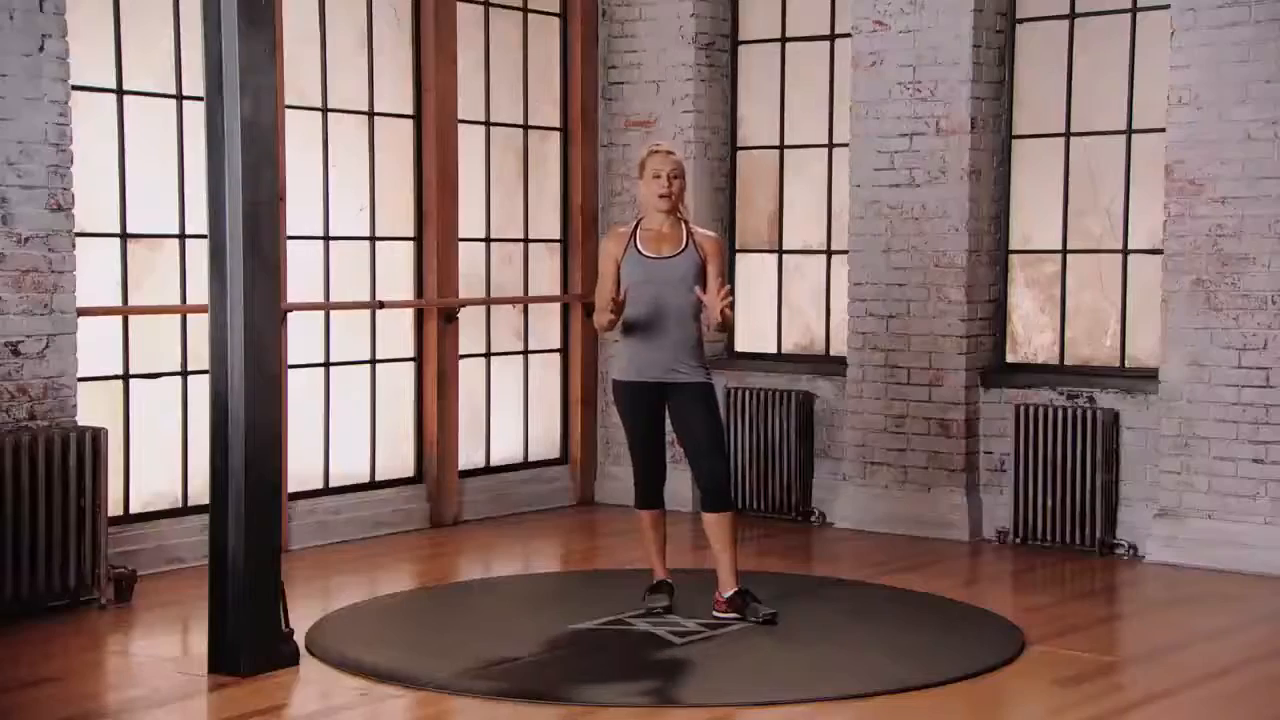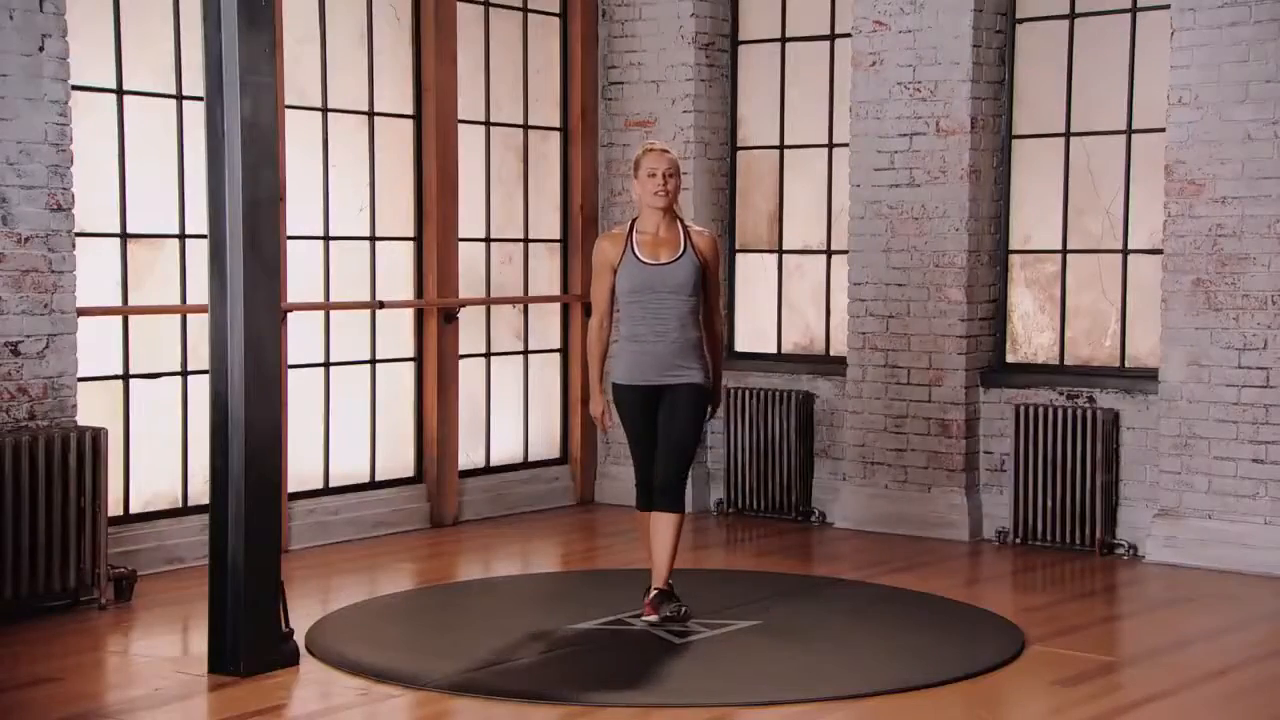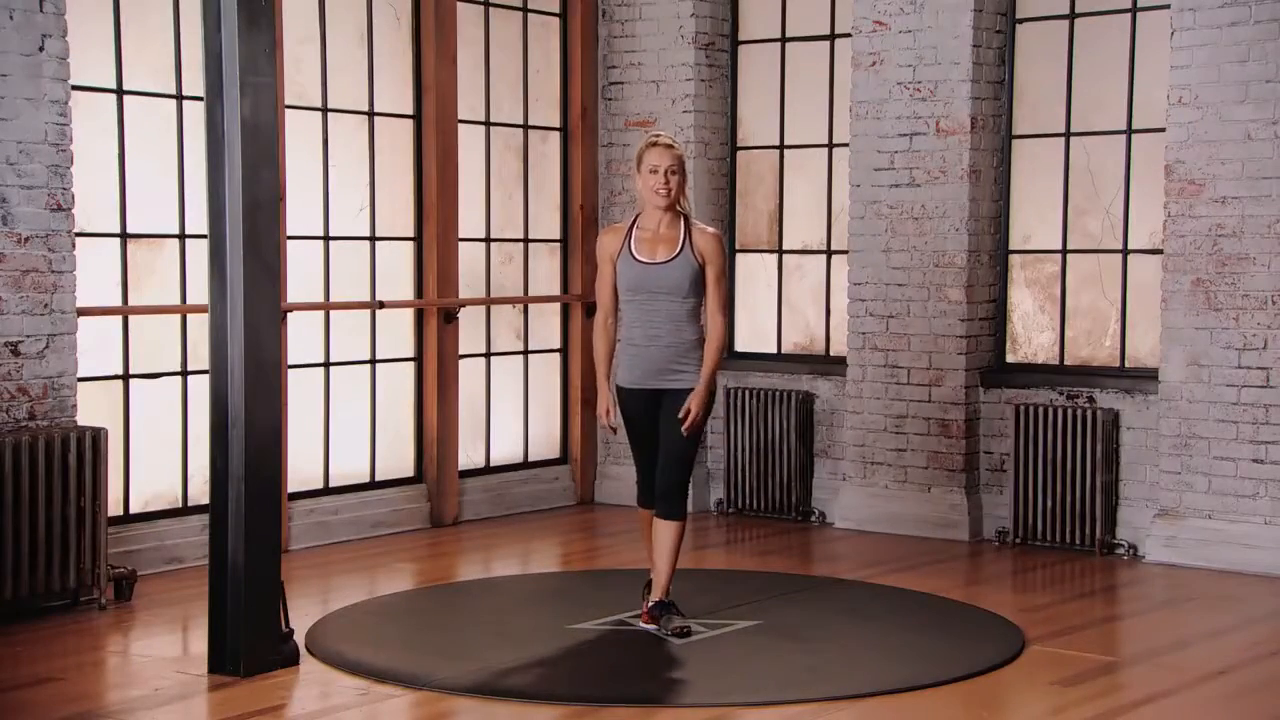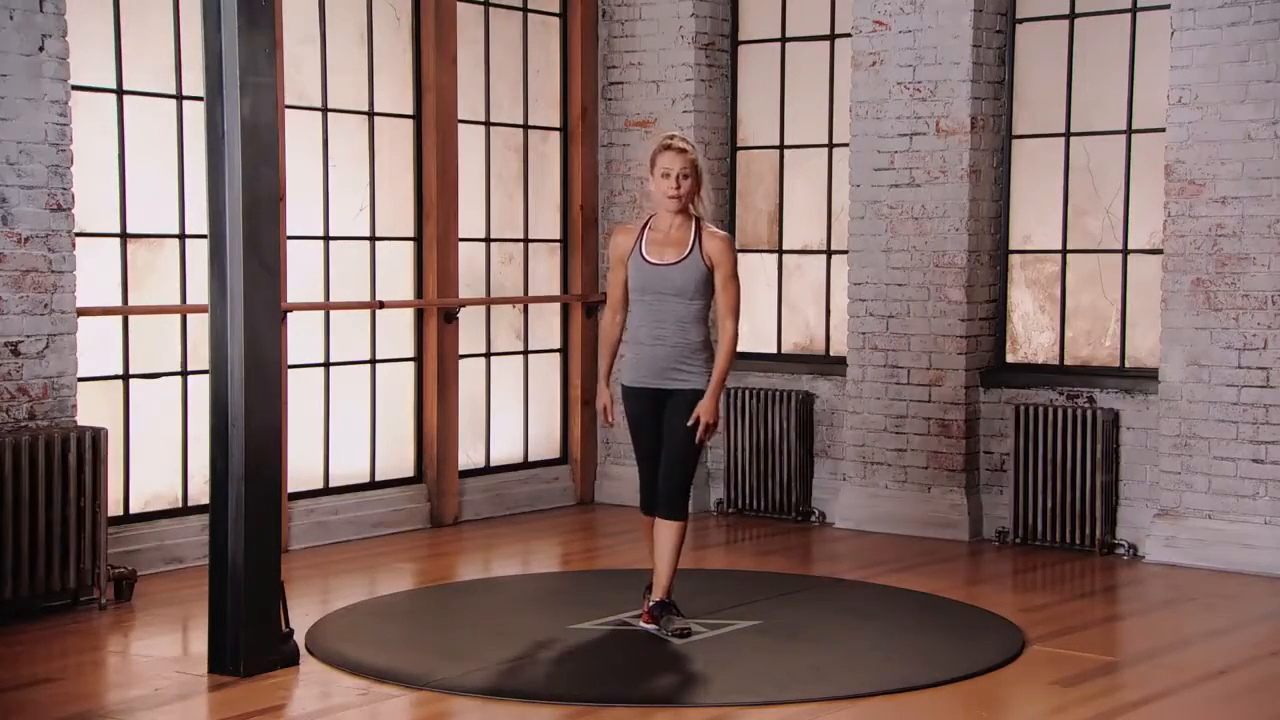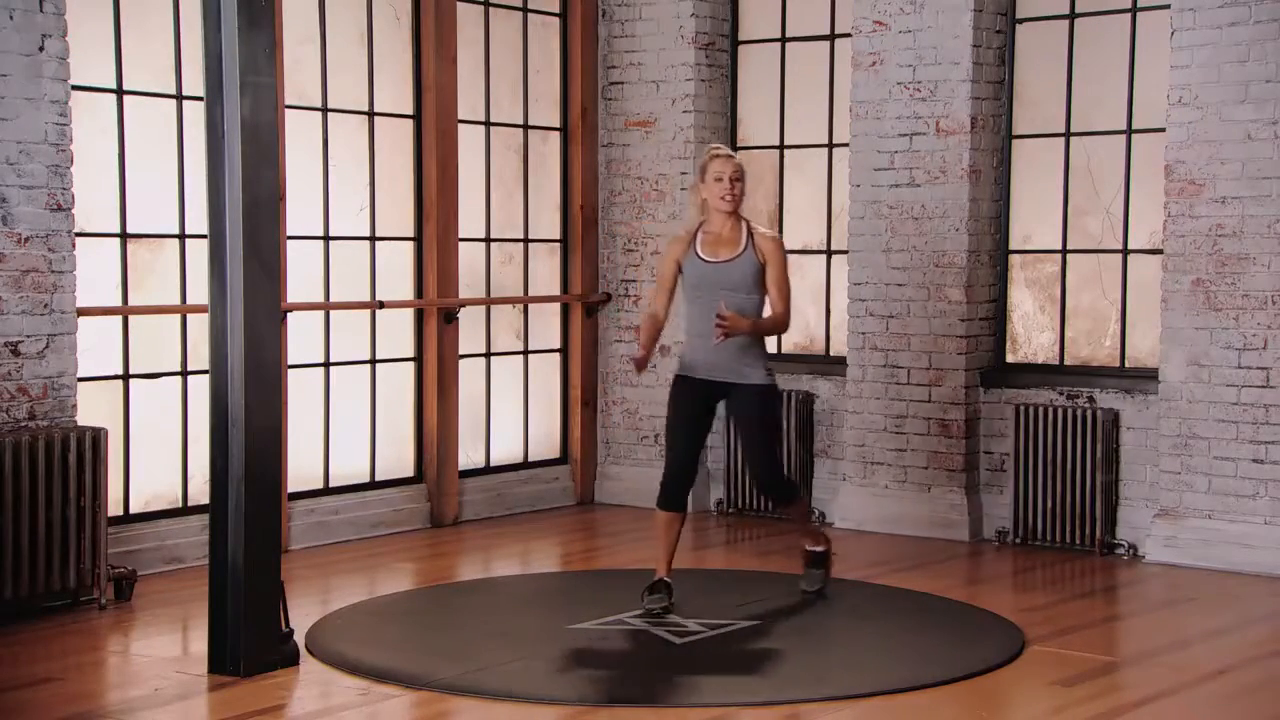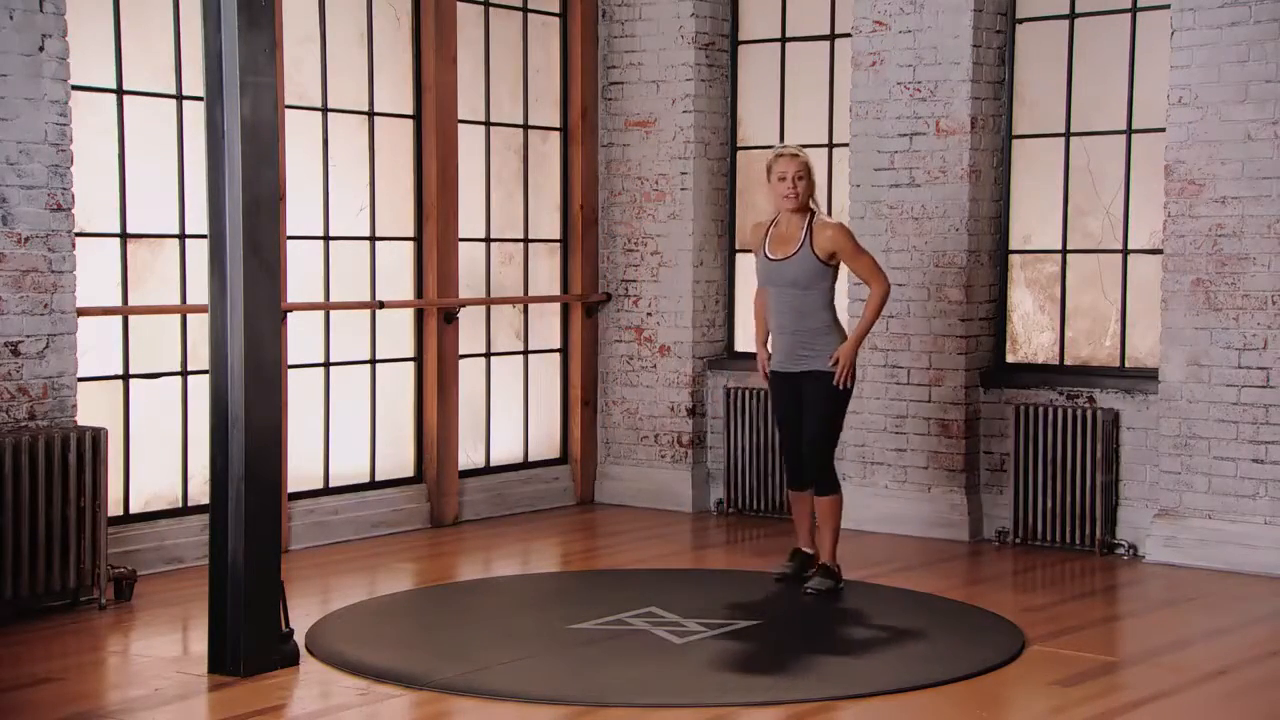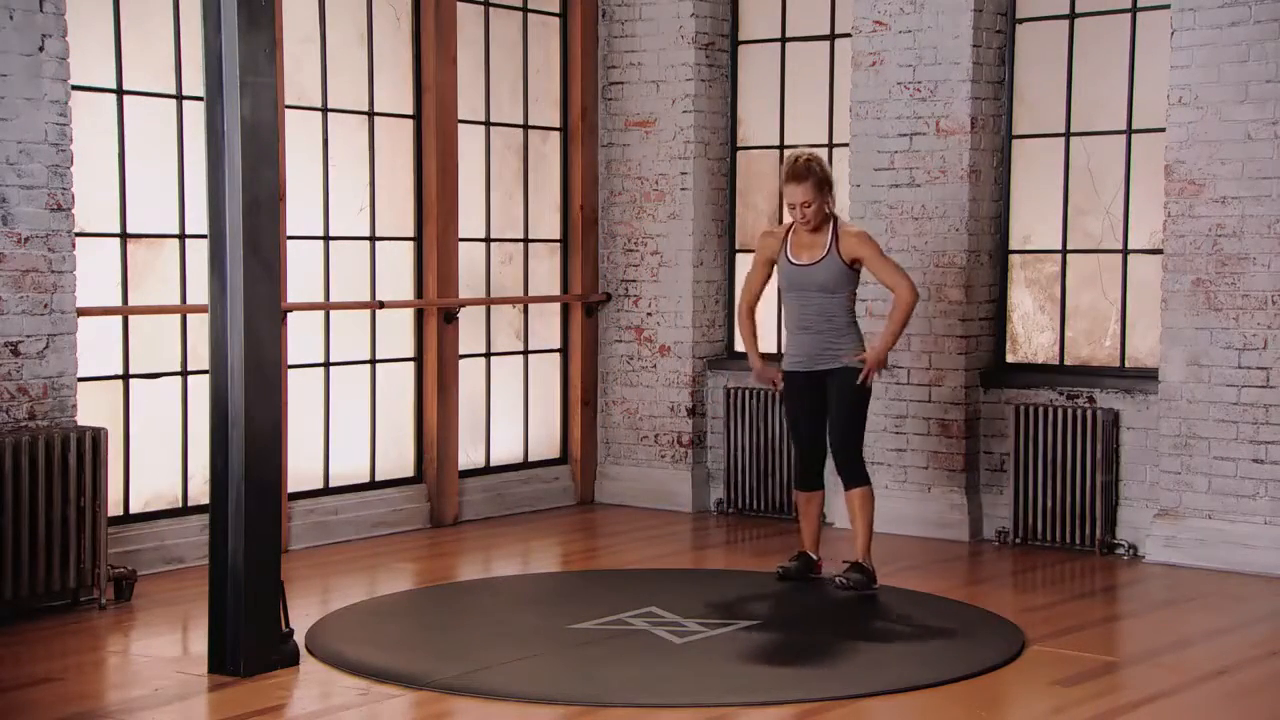
dt=0.7s
person 1, frame 1
left shoulder: (706, 243)
right shoulder: (617, 242)
left elbow: (718, 318)
right elbow: (598, 317)
left wrist: (719, 313)
right wrist: (610, 316)
left hip: (690, 375)
right hip: (635, 376)
left knee: (714, 475)
right knee: (648, 476)
left ankle: (729, 591)
right ankle: (660, 578)
person 1, frame 2
left shoulder: (702, 243)
right shoulder: (612, 246)
left elbow: (712, 317)
right elbow: (600, 322)
left wrist: (717, 378)
right wrist: (595, 388)
left hip: (686, 378)
right hip: (632, 380)
left knee: (670, 480)
right knee: (648, 481)
left ankle: (659, 592)
right ankle: (657, 581)
person 1, frame 3
left shoulder: (705, 241)
right shoulder: (613, 240)
left elbow: (716, 321)
right elbow: (605, 318)
left wrist: (704, 386)
right wrist: (603, 386)
left hip: (684, 383)
right hip: (635, 381)
left knee: (672, 486)
right knee: (648, 483)
left ankle: (658, 600)
right ankle: (656, 575)
person 1, frame 4
left shoulder: (715, 244)
right shoulder: (625, 240)
left elbow: (728, 325)
right elbow: (614, 313)
left wrist: (713, 394)
right wrist: (602, 381)
left hip: (691, 383)
right hip: (639, 381)
left knee: (673, 487)
right knee: (651, 485)
left ankle: (658, 601)
right ankle: (658, 578)
person 1, frame 5
left shoulder: (766, 244)
right shoulder: (681, 246)
left elbow: (782, 318)
right elbow: (655, 310)
left wrist: (747, 324)
right wrist: (645, 345)
left hip: (750, 376)
right hip: (693, 375)
left knee: (766, 474)
right knee: (676, 474)
left ankle: (815, 545)
right ankle: (661, 577)
person 1, frame 6
left shoulder: (829, 234)
right shoulder: (760, 235)
left elbow: (880, 285)
left wrist: (853, 343)
right wrist: (760, 347)
left hip: (825, 366)
right hip: (784, 367)
left knee: (817, 460)
right knee: (793, 461)
left ankle: (828, 563)
right ankle: (805, 549)
person 1, frame 7
left shoulder: (851, 239)
right shoulder: (773, 242)
left elbow: (906, 292)
right elbow: (746, 303)
left wrist: (881, 348)
right wrist: (755, 357)
left hip: (847, 365)
right hip: (798, 367)
left knee: (846, 453)
right knee: (806, 460)
left ankle: (863, 562)
right ankle: (808, 554)
